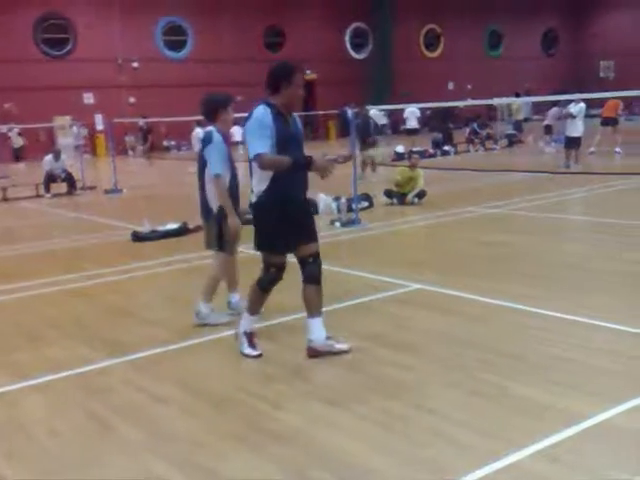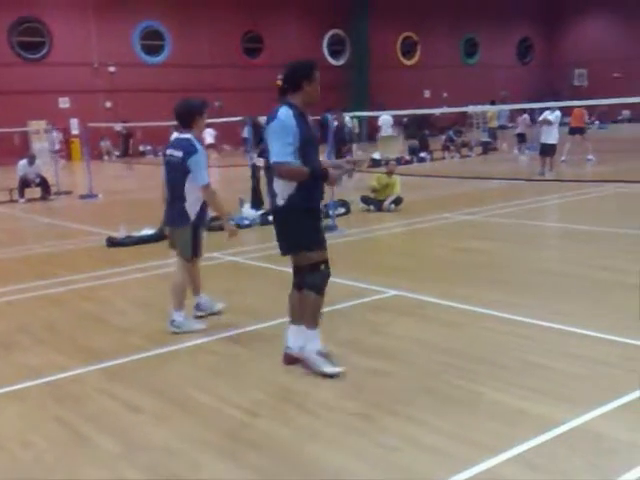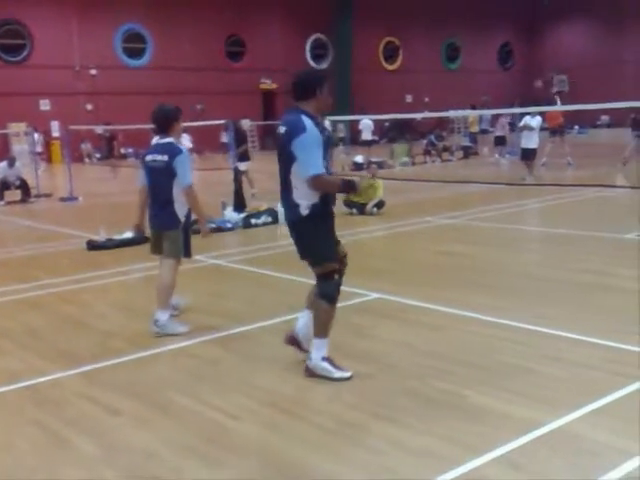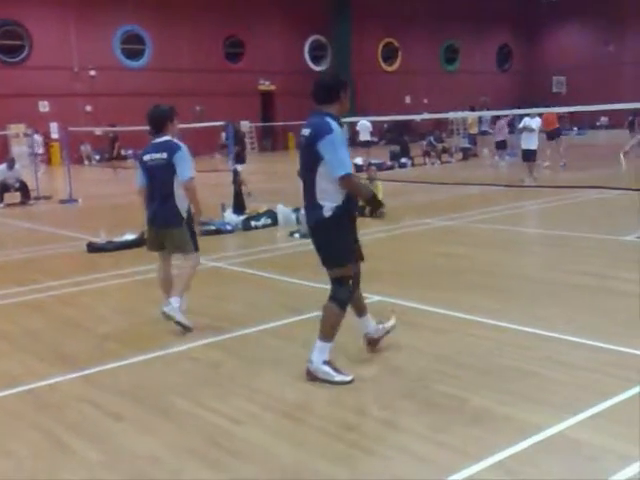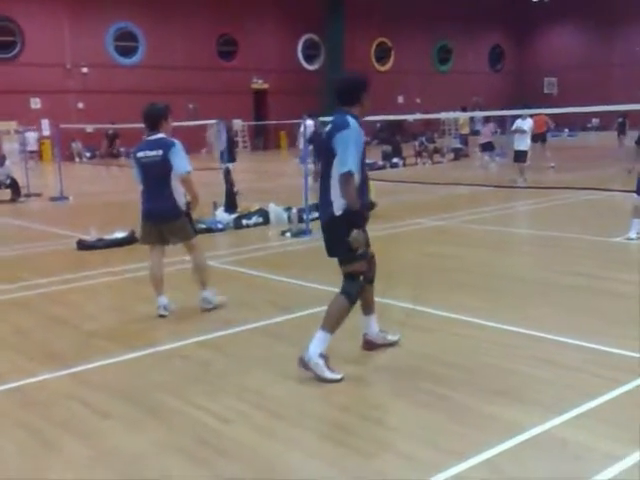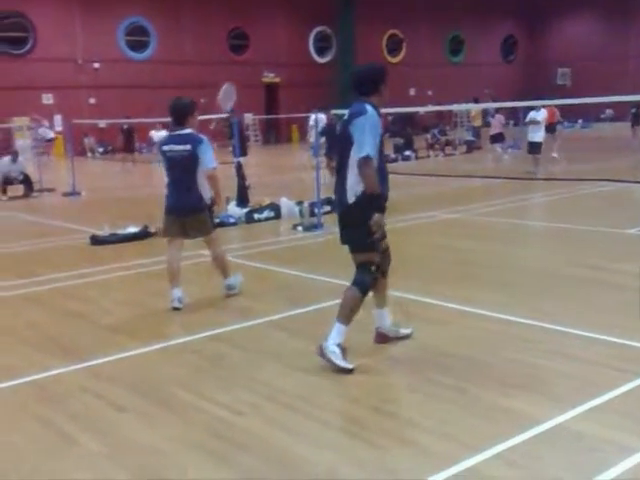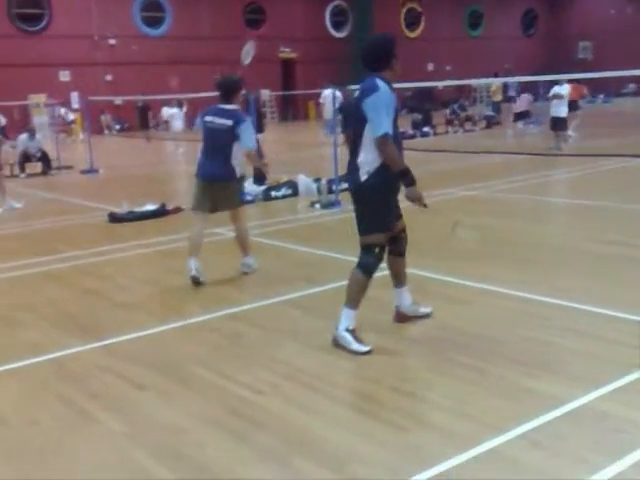
dt=0.3s
person 1, frame 1
left shoulder: (292, 119)
right shoulder: (261, 117)
right elbow: (264, 160)
left wrist: (326, 161)
right wrist: (308, 163)
left hip: (297, 202)
right hip: (271, 205)
left knee: (312, 266)
right knee: (273, 271)
left ankle: (317, 338)
right ankle: (246, 327)
person 1, frame 2
left shoulder: (302, 118)
right shoulder: (283, 118)
right elbow: (282, 168)
left wrist: (327, 169)
right wrist: (322, 175)
left hip: (307, 205)
right hip: (292, 208)
left knee: (305, 275)
right knee: (318, 272)
left ankle: (296, 346)
right ankle: (310, 348)
person 1, frame 3
left shoulder: (293, 122)
right shoulder: (306, 128)
right elbow: (319, 181)
left wrist: (336, 180)
right wrist: (348, 185)
left hip: (307, 211)
right hip: (309, 214)
left knee: (338, 262)
right knee: (329, 279)
left ankle: (303, 329)
right ankle: (318, 358)
person 1, frame 4
left shoulder: (313, 126)
right shoulder: (330, 130)
right elbow: (347, 180)
right wrist: (373, 200)
left hip: (325, 214)
right hip: (332, 217)
left knee: (351, 273)
right knee: (343, 284)
left ankle: (371, 331)
right ankle: (318, 362)
person 1, frame 5
left shoulder: (339, 125)
right shoulder: (350, 128)
right elbow: (347, 180)
right wrist: (356, 224)
left hip: (340, 214)
right hip: (344, 217)
left knee: (367, 268)
right knee: (354, 283)
left ankle: (372, 334)
right ankle: (315, 353)
person 1, frame 6
left shoulder: (357, 113)
right shoulder: (367, 114)
right elbow: (365, 164)
right wrist: (376, 207)
left hip: (358, 202)
right hip: (361, 205)
left knee: (381, 260)
right knee: (367, 273)
left ankle: (384, 327)
right ankle: (333, 343)
person 1, frame 7
left shoulder: (370, 89)
right shoulder: (379, 91)
right elbow: (384, 142)
right wrist: (409, 180)
left hip: (376, 181)
right hip: (372, 183)
left knee: (397, 238)
right knee: (372, 254)
left ankle: (404, 306)
right ankle: (344, 329)
person 2, frame 1
left shoulder: (217, 138)
right shoulder: (215, 140)
right elbow: (218, 181)
right wrist: (231, 214)
left hip: (222, 208)
right hip: (218, 210)
left knee: (230, 253)
right knee: (222, 256)
left ankle: (234, 300)
right ankle: (203, 309)
person 2, frame 2
left shoulder: (172, 146)
right shoulder: (195, 150)
left elbow: (167, 184)
right elbow: (206, 189)
left wrist: (167, 211)
right wrist: (226, 219)
left hip: (175, 212)
right hip: (188, 215)
left knee: (191, 259)
right knee: (185, 263)
left ankle: (201, 302)
right ankle: (178, 318)
person 2, frame 3
left shoulder: (149, 154)
right shoulder: (178, 152)
left elbow: (144, 190)
right elbow: (188, 190)
left wrist: (140, 218)
right wrist: (202, 219)
left hip: (156, 216)
right hip: (174, 217)
left knee: (166, 261)
right knee: (170, 264)
left ankle: (170, 302)
right ankle: (161, 318)
person 2, frame 4
left shoulder: (145, 154)
right shoulder: (177, 148)
left elbow: (143, 189)
right elbow: (188, 183)
right wrist: (197, 208)
left hip: (155, 215)
right hip: (176, 214)
left knee: (164, 258)
right knee: (191, 260)
left ankle: (170, 302)
right ankle: (174, 302)
person 2, frame 5
left shoulder: (138, 151)
right shoulder: (172, 145)
right elbow: (184, 176)
right wrist: (194, 197)
left hip: (149, 210)
right hip: (174, 209)
left knee: (156, 254)
right knee: (194, 249)
left ankle: (162, 301)
right ankle: (206, 295)
person 2, frame 6
left shoulder: (163, 144)
right shoulder: (199, 141)
right elbow: (211, 173)
right wrist: (217, 194)
left hip: (173, 203)
right hip: (197, 202)
left knee: (174, 247)
right knee: (212, 242)
left ankle: (176, 294)
right ankle: (230, 282)
person 2, frame 7
left shoulder: (206, 114)
right shoulder: (240, 119)
right elbow: (249, 152)
right wrist: (260, 165)
left hip: (205, 173)
right hip: (228, 175)
left knee: (199, 219)
right knee: (238, 217)
left ankle: (194, 265)
right ankle: (247, 261)
